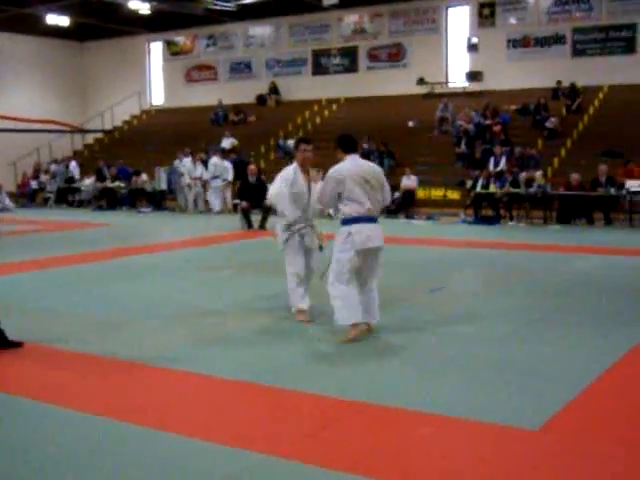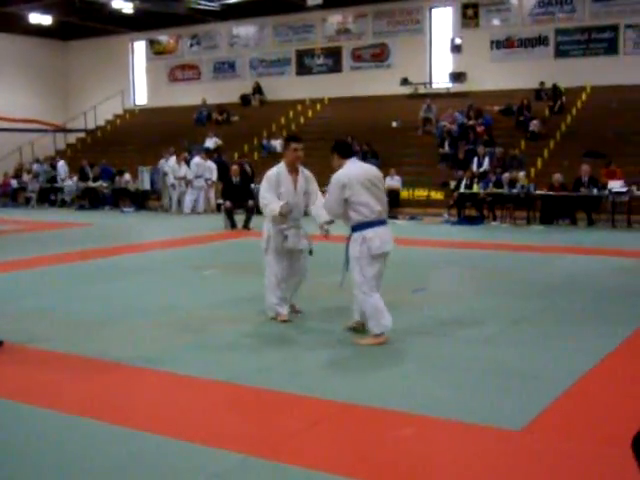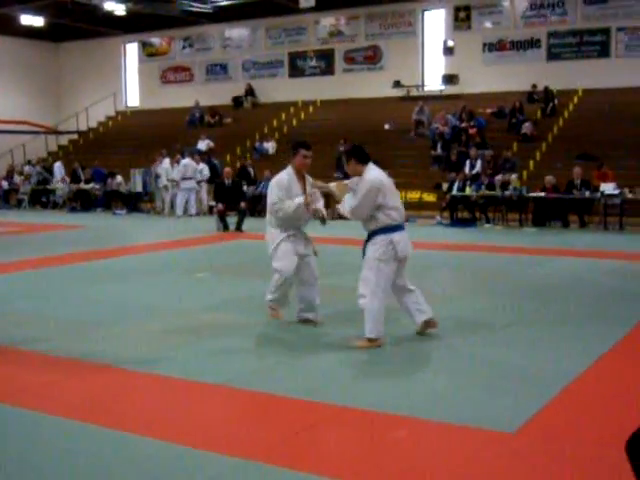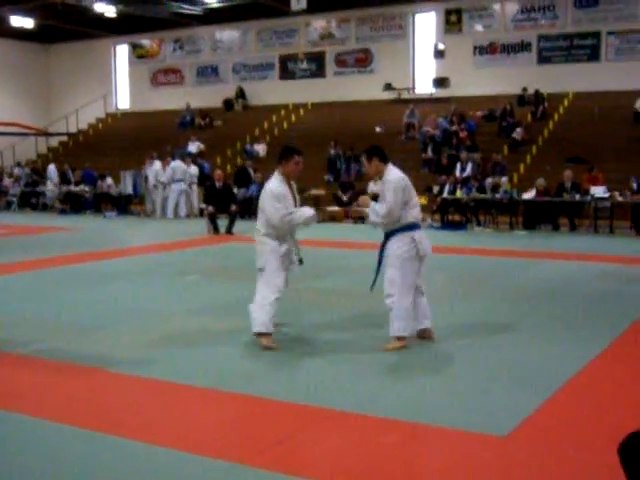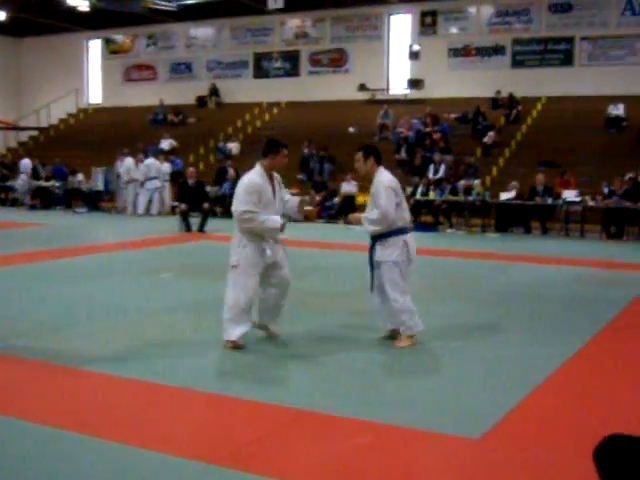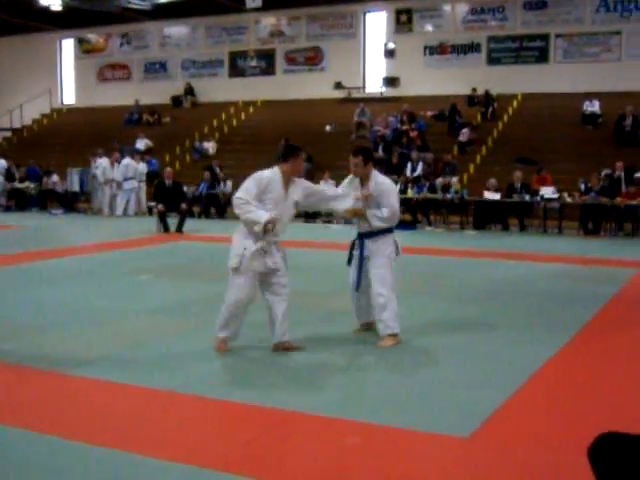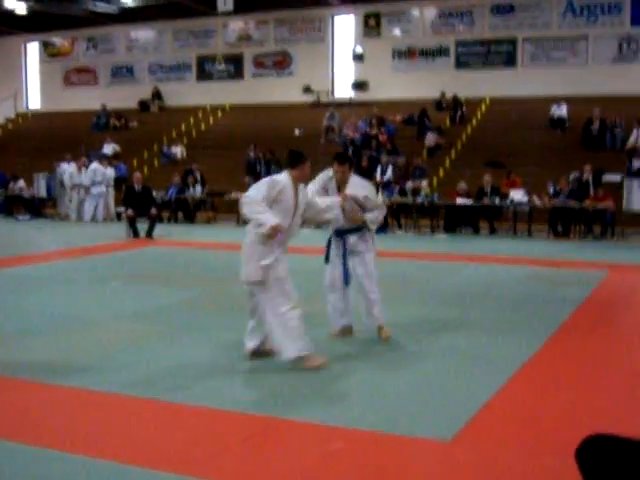
dt=0.3s
person 1, frame 1
left shoulder: (337, 171)
right shoulder: (376, 170)
left elbow: (324, 201)
right elbow: (386, 200)
left wrist: (334, 195)
left hip: (352, 231)
right hip: (373, 229)
left knee: (340, 280)
right knee: (368, 280)
left ankle: (355, 323)
right ankle: (369, 321)
person 1, frame 2
left shoulder: (340, 177)
right shoulder: (373, 171)
left elbow: (334, 211)
left wrist: (332, 195)
left hip: (364, 236)
right hip: (381, 231)
left knee: (365, 287)
right knee: (369, 282)
left ankle: (379, 332)
right ankle: (361, 321)
person 1, frame 3
left shoulder: (371, 181)
right shoulder: (373, 175)
left elbow: (358, 212)
right elbow: (352, 185)
left wrist: (345, 196)
left hip: (385, 240)
right hip: (395, 237)
left knee: (370, 289)
right knee: (399, 284)
left ankle: (372, 337)
right ankle: (426, 318)
person 1, frame 4
left shoulder: (393, 180)
right shoulder: (390, 177)
left elbow: (389, 213)
right elbow: (388, 209)
left wrist: (369, 206)
right wrist: (369, 206)
left hip: (404, 239)
right hip: (406, 238)
left knee: (397, 288)
right knee: (412, 287)
left ankle: (401, 336)
right ankle: (425, 329)
person 1, frame 5
left shoulder: (384, 182)
right shoulder: (380, 180)
left elbow: (385, 216)
left wrist: (362, 218)
right wrist: (365, 217)
left hip: (394, 244)
right hip: (386, 242)
left knee: (396, 291)
right knee: (382, 289)
left ankle: (410, 332)
right ankle: (395, 328)
person 1, frame 6
left shoulder: (384, 184)
right shoulder: (353, 180)
left elbow: (392, 214)
left wrist: (365, 213)
right wrist: (350, 207)
left hip: (382, 242)
right hip: (362, 241)
left knee: (382, 288)
right knee: (358, 285)
left ankle: (391, 333)
right ankle: (367, 320)
person 1, frame 7
left shoulder: (363, 187)
right shoulder: (327, 177)
left elbow: (380, 210)
right elbow: (312, 192)
left wrist: (365, 219)
left hip: (359, 239)
right hip: (337, 240)
left knee: (368, 283)
right knee: (333, 284)
left ankle: (379, 324)
right ankle: (343, 325)
person 2, frame 1
left shoulder: (316, 176)
right shoulder: (288, 174)
right elbow: (274, 195)
right wrist: (289, 215)
left hip: (308, 227)
right hip: (290, 228)
left knee: (308, 268)
right knee: (296, 269)
left ankle: (300, 302)
right ankle: (301, 308)
person 2, frame 2
left shoulder: (307, 175)
right shoulder: (273, 174)
left elbow: (315, 200)
right elbow: (265, 200)
left wrist: (323, 221)
right wrist: (279, 210)
left hip: (296, 228)
right hip: (276, 229)
left knee: (299, 269)
right knee: (276, 272)
left ankle: (287, 300)
right ankle: (277, 309)
person 2, frame 3
left shoulder: (309, 181)
right shoulder: (281, 180)
left elbow: (317, 201)
right elbow: (276, 208)
left wrist: (319, 211)
right wrist: (301, 202)
left hip: (298, 234)
right hip: (280, 233)
left knee: (309, 276)
right knee: (286, 270)
left ankle: (307, 313)
right ankle: (273, 300)
person 2, frame 4
left shoulder: (290, 184)
right shoulder: (274, 188)
right elbow: (282, 220)
left wrist: (305, 213)
right wrist: (308, 213)
left hip: (284, 243)
right hip: (272, 243)
left knee: (279, 284)
right knee: (272, 285)
left ankle: (262, 316)
right ankle: (262, 331)
person 2, frame 5
left shoulder: (275, 179)
right shoulder: (250, 181)
left elbow: (284, 202)
right elbow: (244, 215)
left wrist: (301, 203)
right wrist: (275, 223)
left hip: (269, 242)
right hip: (249, 242)
left knee: (280, 282)
right knee: (243, 290)
left ankle: (265, 321)
right ankle: (232, 334)
person 2, frame 6
left shoulder: (300, 187)
right shoulder: (263, 178)
left elbow: (326, 195)
right elbow: (241, 200)
left wrist: (356, 197)
right wrist: (262, 217)
left hip: (270, 247)
right hip: (248, 244)
left knee: (279, 292)
right knee: (241, 294)
left ankle: (281, 339)
right ankle: (223, 335)
person 2, frame 7
left shoulder: (300, 192)
right shoulder: (274, 183)
left elbow: (317, 208)
right elbow: (250, 201)
left wrist: (339, 202)
right wrist: (269, 222)
left hip: (272, 251)
right hip: (260, 251)
left knee: (266, 302)
right knee: (285, 303)
left ankle: (256, 345)
right ankle: (299, 353)
